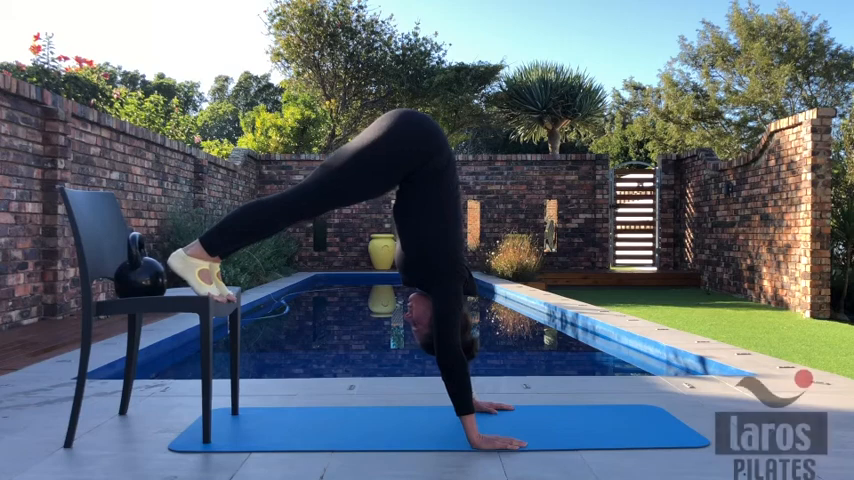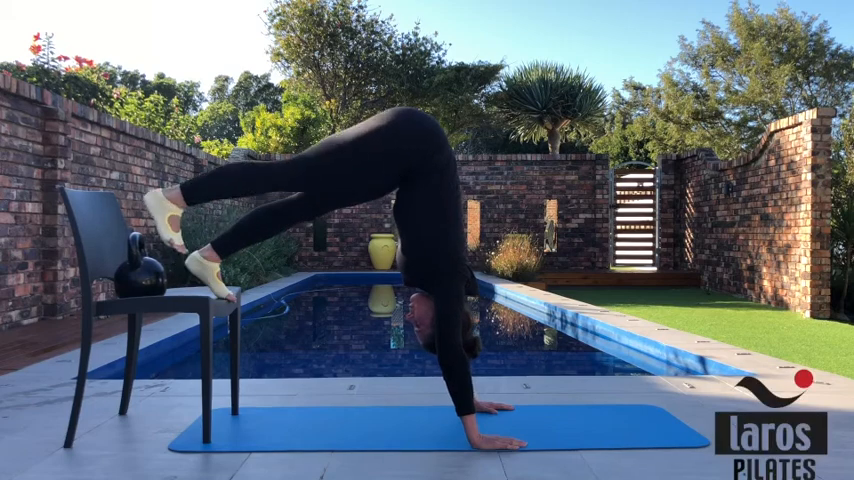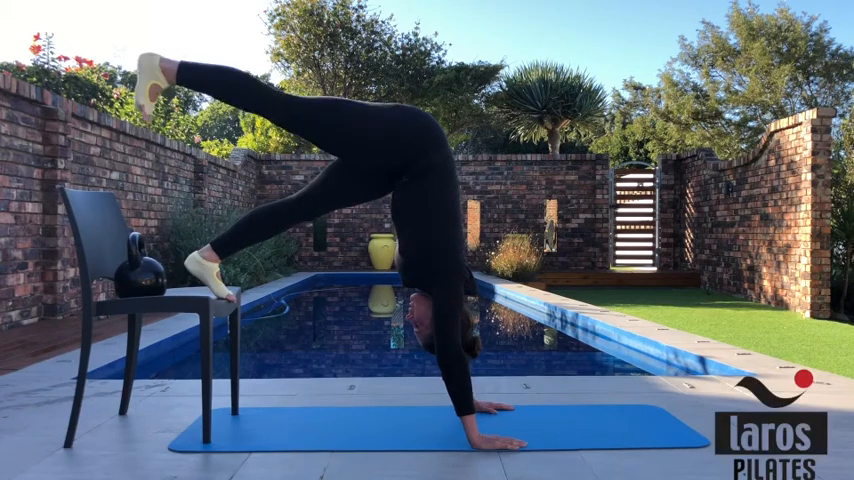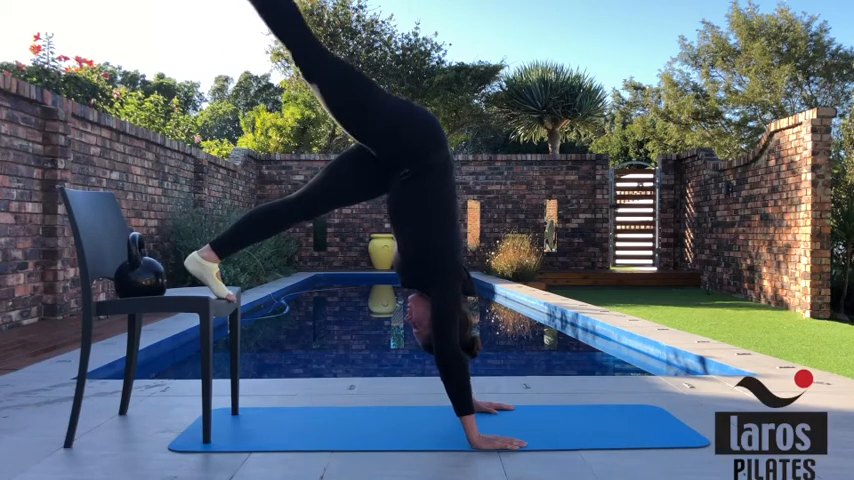
dt=0.5s
person 1, frame 1
left shoulder: (440, 277)
right shoulder: (443, 281)
left elbow: (449, 350)
right elbow: (448, 353)
left wrist: (471, 401)
left hip: (413, 146)
right hip: (410, 141)
left knee: (307, 202)
right knee: (304, 198)
left ankle: (212, 257)
right ankle: (196, 253)
person 1, frame 2
left shoulder: (444, 277)
right shoulder: (445, 280)
left elbow: (451, 348)
right elbow: (450, 351)
left wrist: (471, 401)
right wrist: (475, 435)
left hip: (412, 151)
right hip: (409, 141)
left knee: (303, 204)
right knee: (289, 174)
left ankle: (209, 256)
right ankle: (174, 197)
person 1, frame 3
left shoulder: (442, 283)
right shoulder: (442, 283)
left elbow: (451, 351)
right elbow: (450, 352)
left wrist: (468, 402)
right wrist: (473, 435)
left hip: (403, 160)
right hip: (405, 145)
left knee: (300, 206)
right knee: (283, 109)
left ankle: (209, 257)
right ankle: (170, 69)
person 1, frame 4
left shoulder: (441, 280)
right shoulder: (441, 283)
left elbow: (449, 349)
right elbow: (448, 352)
left wrist: (471, 401)
right wrist: (473, 434)
left hip: (398, 154)
right hip: (403, 143)
left knee: (302, 204)
right knee: (312, 58)
left ankle: (208, 256)
